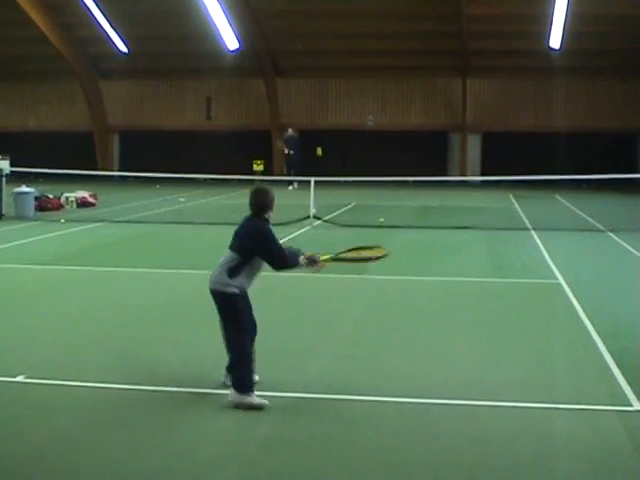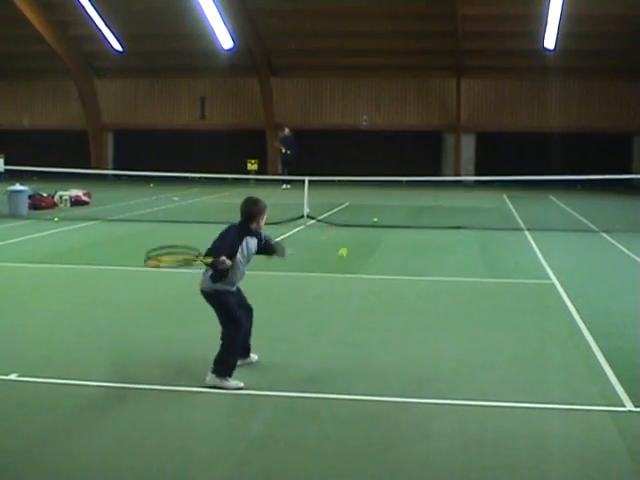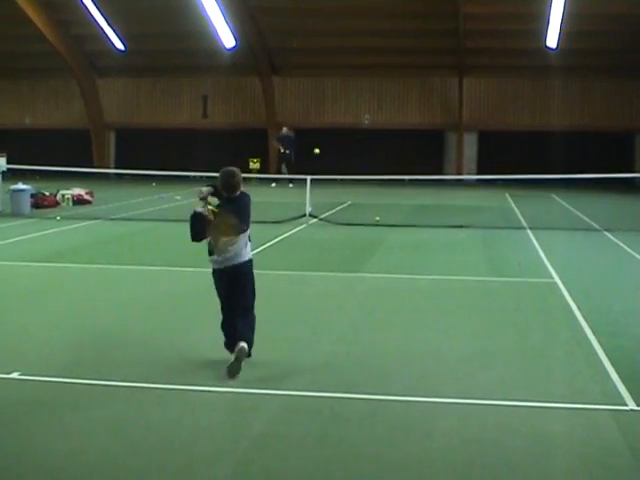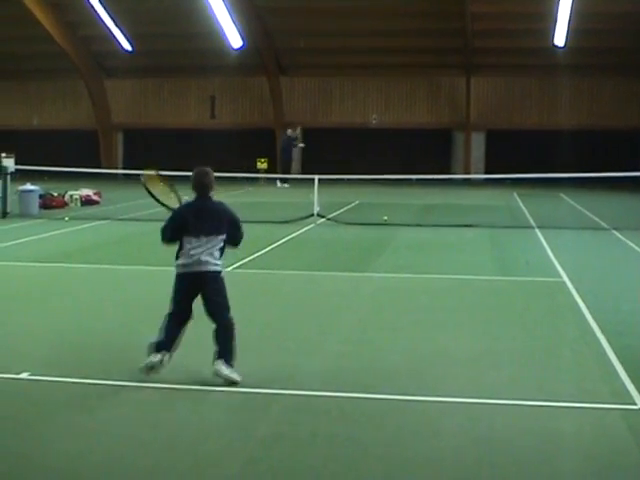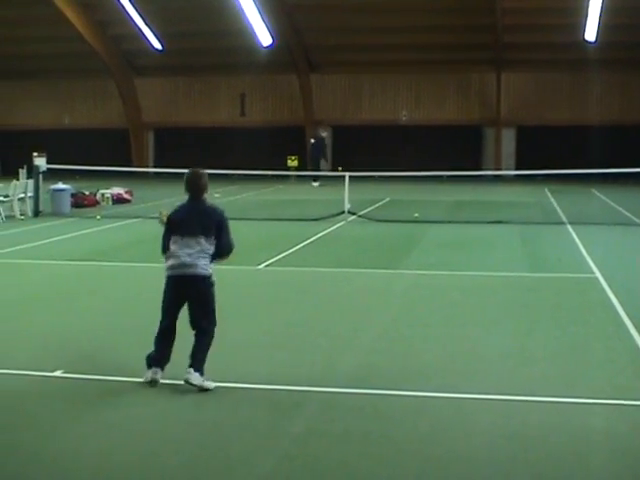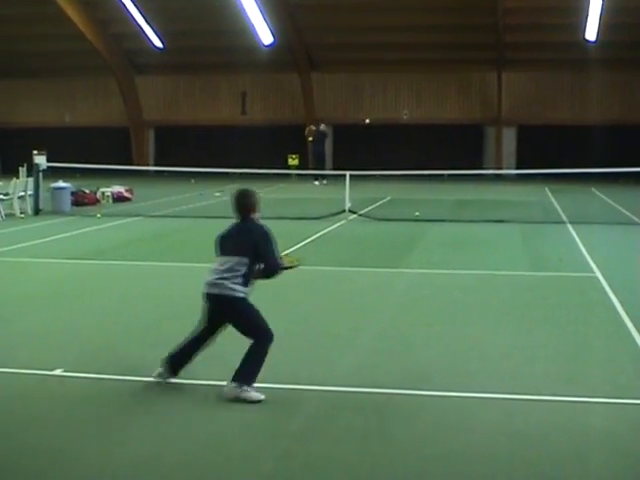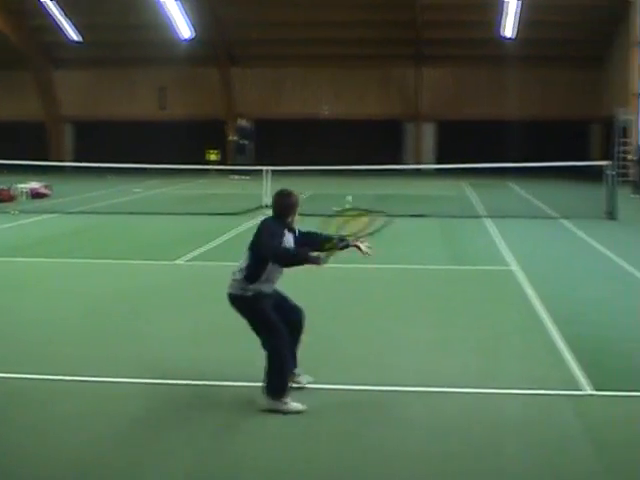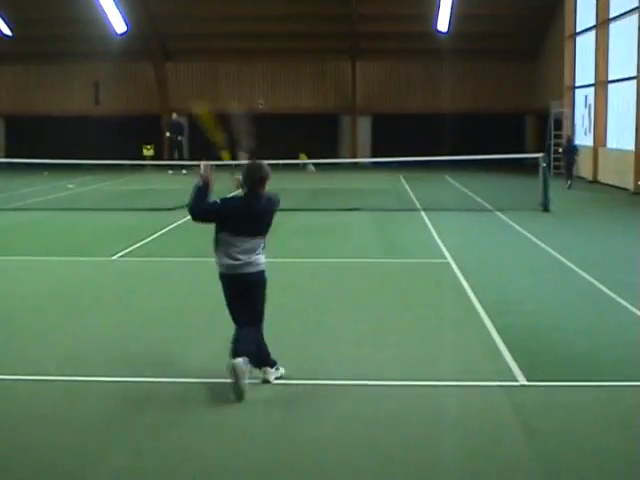
dt=0.5s
person 1, frame 1
left shoulder: (250, 226)
right shoulder: (260, 230)
left elbow: (275, 252)
right elbow: (280, 261)
left wrist: (301, 255)
right wrist: (300, 259)
left hip: (226, 284)
right hip: (226, 288)
left knee: (246, 330)
right knee: (242, 335)
left ankle: (235, 374)
right ankle: (242, 391)
person 1, frame 2
left shoulder: (255, 235)
right shoulder: (232, 235)
left elbow: (265, 243)
right elbow: (211, 255)
left wrist: (278, 248)
right wrist: (220, 262)
left hip: (228, 286)
right hip: (217, 288)
left knee: (246, 313)
right knee: (237, 325)
left ankle: (242, 354)
right ankle: (219, 376)
person 1, frame 3
left shoulder: (218, 213)
right shoulder: (245, 200)
right elbow: (233, 194)
right wrist: (211, 190)
left hip: (221, 267)
right hip: (242, 264)
left knee: (229, 311)
right knee: (245, 310)
left ankle: (235, 347)
right ankle: (242, 344)
person 1, frame 4
left shoulder: (183, 211)
right shoulder: (223, 211)
left elbow: (167, 237)
right elbow: (236, 239)
left hip: (185, 271)
right hip: (210, 271)
left knee: (177, 315)
right knee: (223, 318)
left ankle: (160, 353)
right ankle: (223, 363)
person 1, frame 5
left shoulder: (174, 215)
right shoulder: (216, 215)
left elbow: (165, 248)
right elbow: (226, 249)
left hip: (174, 273)
right hip: (200, 274)
left knee: (167, 323)
right knee: (205, 326)
left ankle: (155, 367)
right ankle: (195, 371)
person 1, frame 6
left shoulder: (226, 234)
right shoulder: (260, 233)
right elbow: (273, 268)
right wrist: (261, 270)
left hip: (214, 291)
right hip: (233, 296)
left knee: (205, 332)
right knee: (264, 336)
left ankle: (168, 368)
right ankle: (240, 385)
person 1, frame 7
left shoulder: (289, 232)
right shoulder: (270, 228)
left elbow: (316, 240)
right elbow: (276, 254)
left wrist: (349, 243)
right wrist: (307, 257)
left hip: (262, 290)
right hip: (245, 293)
left knee: (295, 317)
right knee: (278, 337)
left ankle: (289, 371)
right ankle: (275, 396)
person 1, frame 8
left shoulder: (227, 206)
right shoulder: (269, 204)
left elbow: (196, 213)
left wrist: (204, 182)
left hip: (228, 273)
right hip: (254, 273)
left knee: (243, 323)
right knee: (252, 324)
left ankle: (268, 366)
right ankle: (241, 360)
